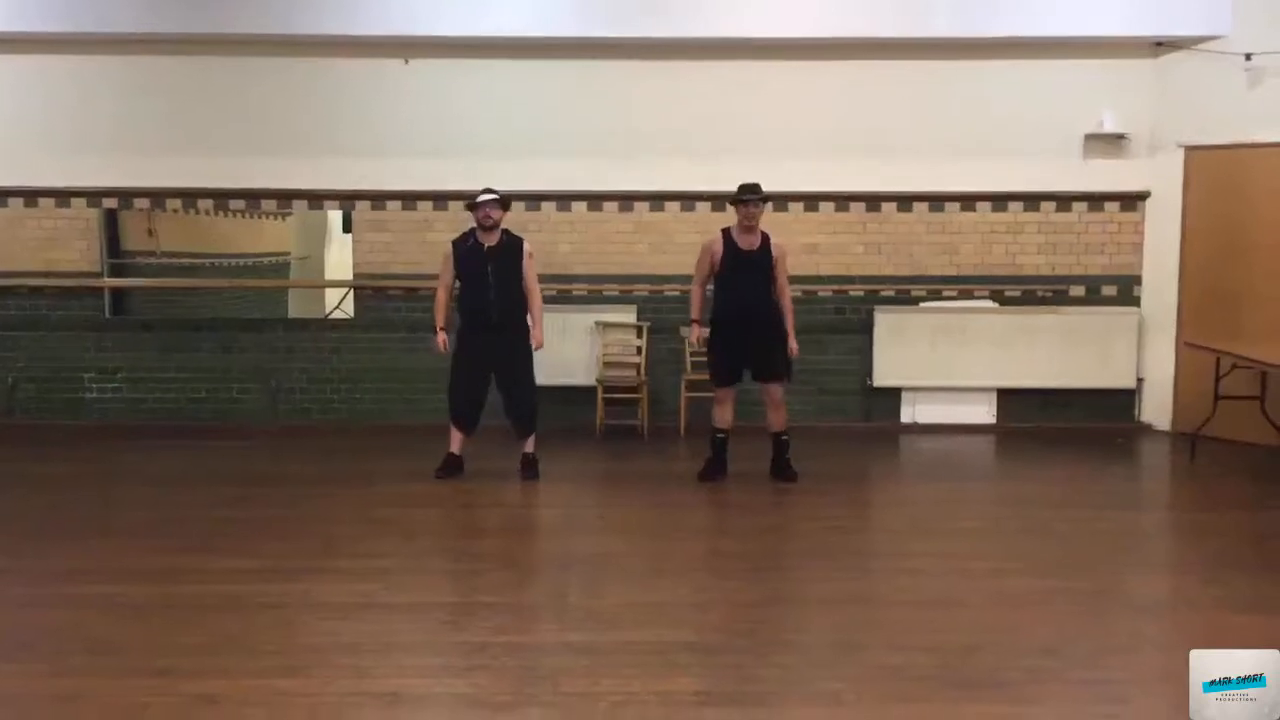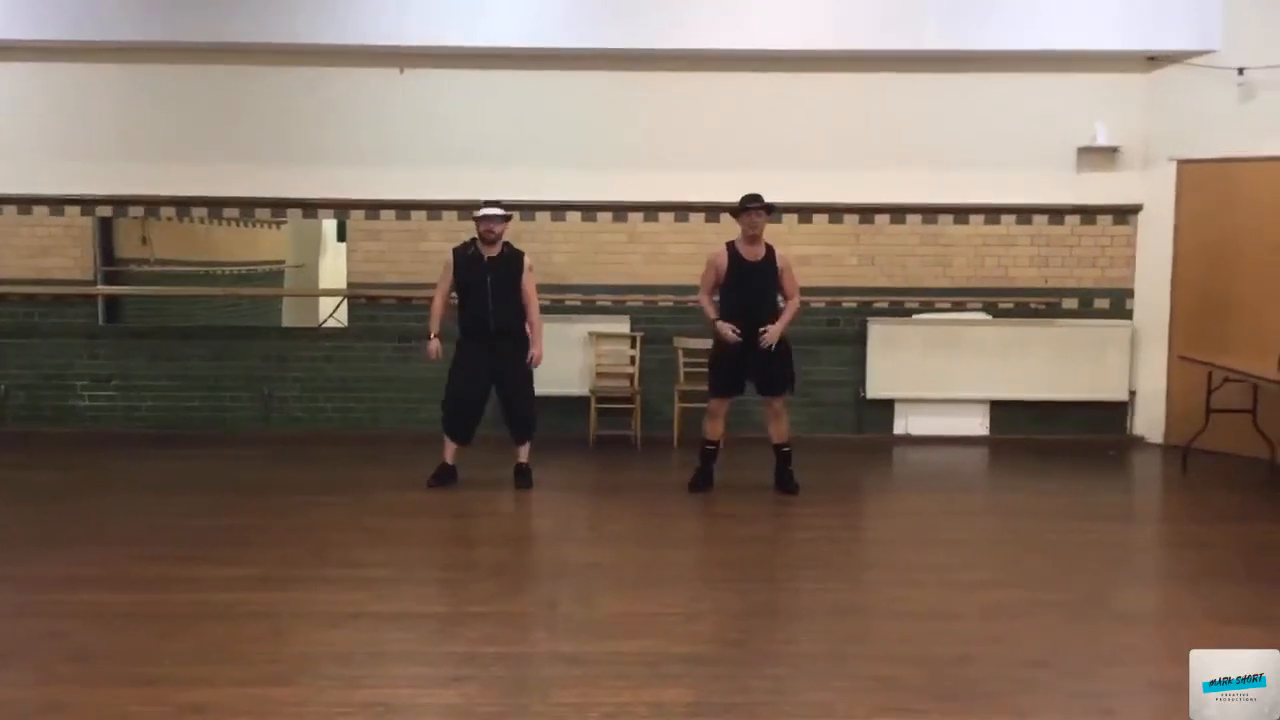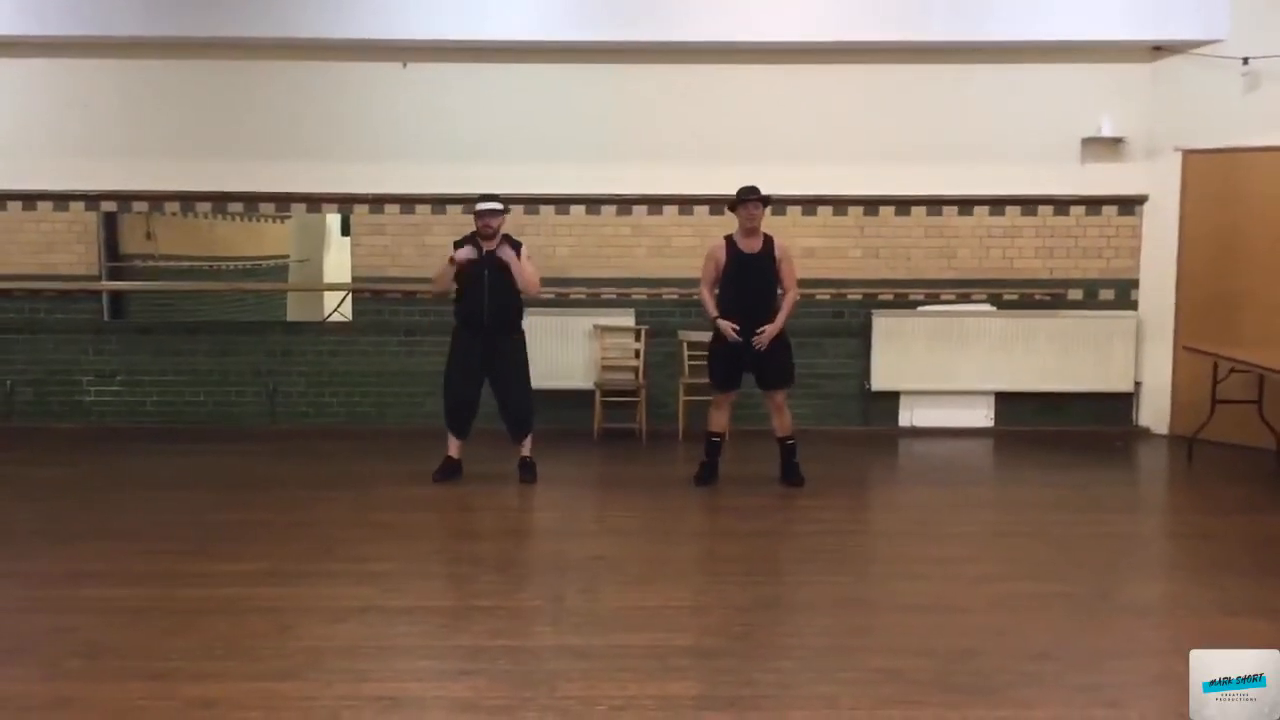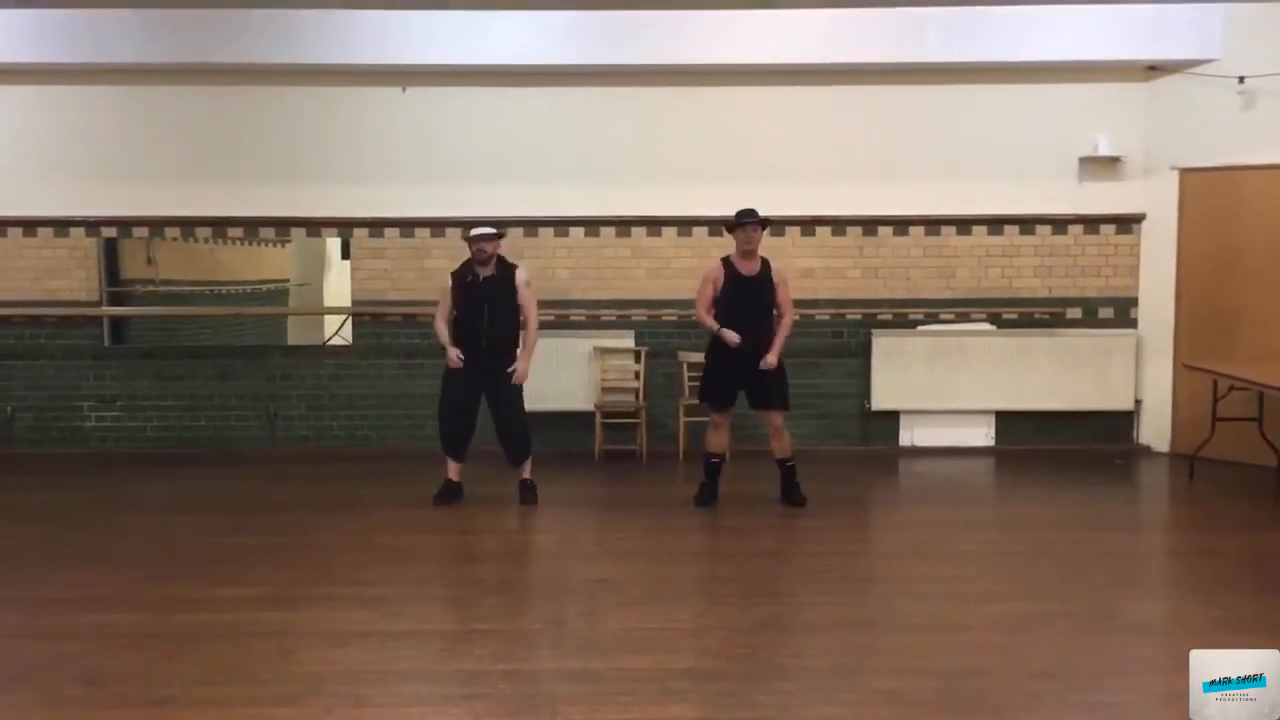
dt=1s
person 1, frame 1
left shoulder: (774, 248)
right shoulder: (716, 245)
left elbow: (783, 291)
right elbow: (699, 284)
left wrist: (790, 333)
right wrist: (695, 322)
left hip: (766, 329)
right hip: (726, 329)
left knee: (775, 393)
right knee: (723, 394)
left ankle: (781, 461)
right ankle: (718, 460)
person 1, frame 2
left shoulder: (778, 258)
right shoulder: (720, 256)
left elbow: (794, 298)
right elbow: (704, 295)
left wrist: (779, 326)
right wrist: (717, 322)
left hip: (768, 340)
right hip: (730, 340)
left knee: (776, 405)
right knee: (716, 406)
left ankle: (784, 472)
right ankle: (705, 470)
person 1, frame 3
left shoulder: (777, 248)
right shoulder: (720, 248)
left elbow: (791, 291)
right elbow: (706, 289)
left wrist: (776, 325)
right wrist: (717, 319)
left hip: (768, 334)
right hip: (729, 334)
left knee: (777, 399)
right knee: (721, 397)
left ankle: (789, 464)
right ankle: (710, 463)
person 1, frame 4
left shoulder: (773, 272)
right shoulder: (717, 271)
left elbow: (787, 314)
right elbow: (701, 310)
left wrist: (775, 351)
right wrist: (720, 331)
left hip: (763, 358)
right hip: (724, 356)
left knee: (776, 422)
right knee: (718, 419)
left ankle: (790, 485)
right ankle: (710, 484)
person 2, frame 1
left shoulder: (520, 248)
right shoulder: (457, 249)
left elbow: (532, 290)
right elbow: (444, 290)
left wrist: (537, 326)
right wrist: (440, 328)
left hip: (513, 335)
right hip: (472, 336)
left knee: (522, 396)
right knee: (463, 395)
left ankle: (529, 457)
right ankle: (454, 457)
person 2, frame 2
left shoulder: (520, 260)
right shoulder: (457, 258)
left elbow: (531, 303)
right elbow: (440, 298)
left wrist: (536, 342)
right wrist: (434, 335)
left hip: (512, 345)
right hip: (472, 345)
left knee: (520, 405)
right knee: (459, 403)
left ankle: (522, 466)
right ankle: (447, 466)
person 2, frame 3
left shoulder: (518, 250)
right shoulder: (460, 248)
left elbow: (533, 289)
right elbow: (439, 286)
left wrist: (511, 261)
right wrist: (454, 262)
left hip: (507, 337)
right hip: (468, 336)
left knee: (517, 398)
right knee: (458, 396)
left ankle: (526, 459)
right ankle: (453, 459)
person 2, frame 4
left shoulder: (515, 275)
right shoulder: (456, 279)
left elbow: (531, 317)
right elbow: (441, 317)
left wrist: (525, 359)
right wrist: (448, 347)
left hip: (503, 362)
right hip: (464, 362)
left knee: (513, 422)
right knee: (453, 421)
left ankle: (526, 481)
right ankle: (453, 482)
